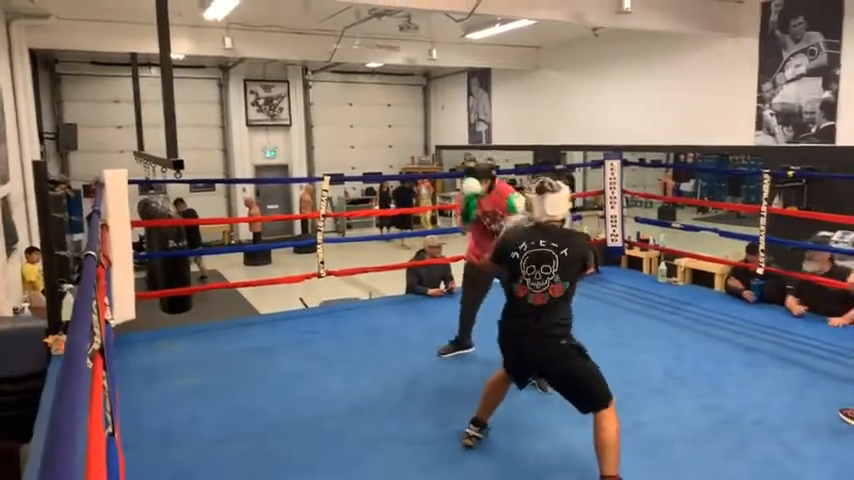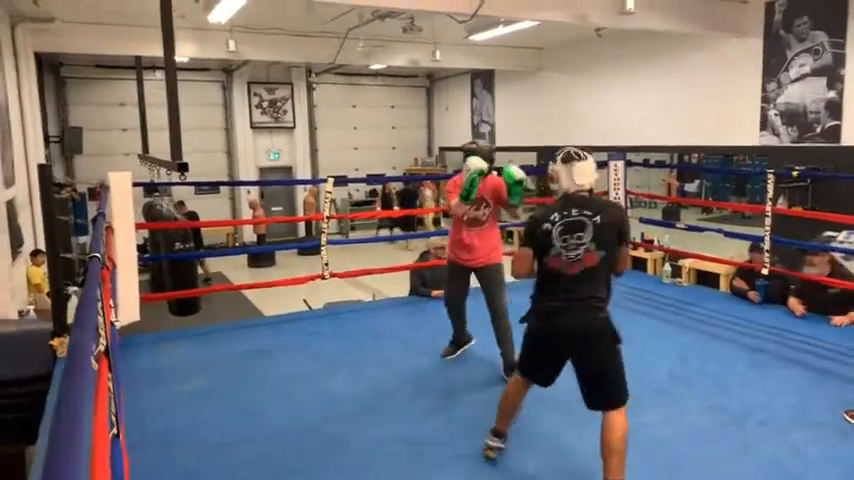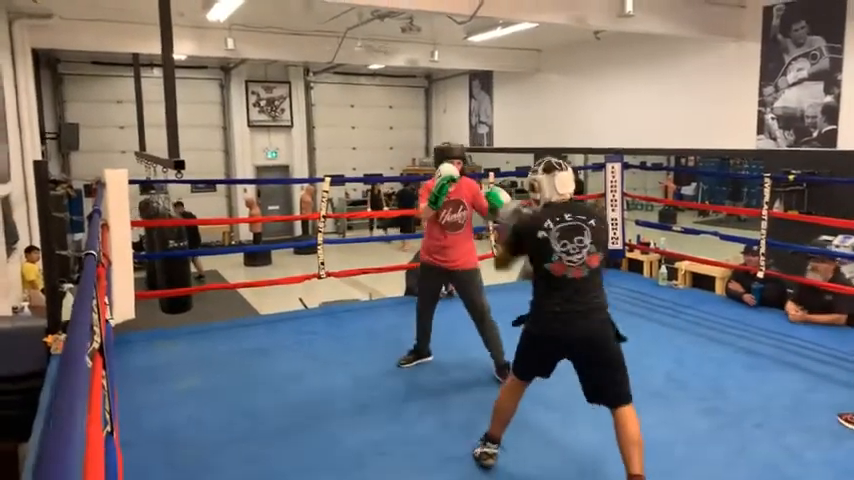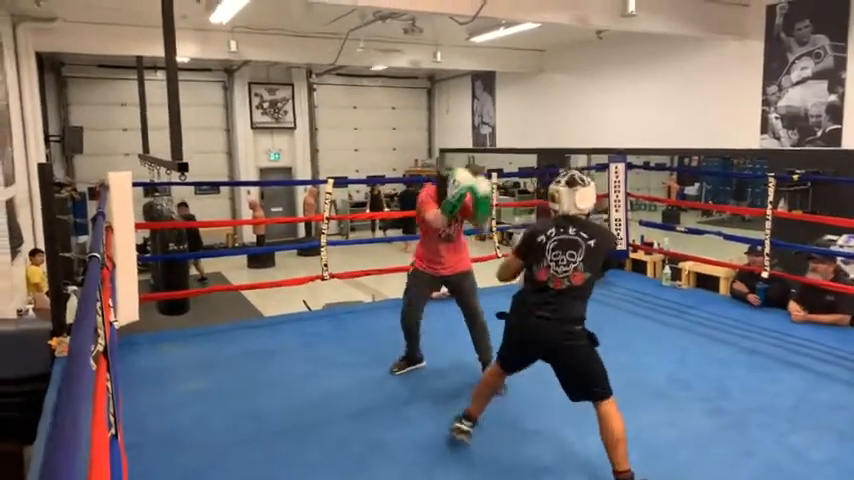
dt=0.4s
person 1, frame 1
left shoulder: (512, 239)
right shoulder: (578, 244)
left elbow: (492, 263)
left hip: (513, 337)
right hip: (554, 344)
left knee: (507, 373)
right knee: (604, 407)
left ankle: (475, 428)
person 1, frame 2
left shoulder: (540, 218)
right shoulder: (614, 214)
left elbow: (520, 270)
right elbow: (620, 267)
left hip: (546, 318)
right hip: (591, 322)
left knee: (523, 376)
right knee: (614, 408)
left ankle: (497, 438)
person 1, frame 3
left shoulder: (528, 224)
right shoulder: (596, 216)
left elbow: (500, 263)
left wrist: (510, 228)
left hip: (547, 324)
right hip: (593, 325)
left knee: (517, 380)
right knee: (622, 405)
left ankle: (490, 445)
person 1, frame 4
left shoulder: (537, 231)
right shoulder: (605, 239)
left elbow: (505, 275)
left wrist: (524, 248)
left hip: (524, 323)
right hip: (567, 332)
left knee: (500, 368)
right knee: (604, 401)
left ankle: (466, 421)
person 2, frame 1
left shoulder: (506, 192)
right shoulder: (469, 194)
right elbow: (466, 227)
left wrist: (519, 212)
right wrist: (468, 205)
right hip: (478, 259)
right knee: (468, 304)
right ankle: (462, 341)
person 2, frame 2
left shoulder: (496, 183)
right shoulder: (455, 183)
left elbow: (514, 213)
right elbow: (456, 211)
left wrist: (516, 191)
right wrist: (469, 186)
left hip: (489, 257)
right hip: (458, 256)
left knee: (498, 310)
right knee: (453, 301)
left ankle: (510, 364)
right ankle: (461, 338)
person 2, frame 3
left shoulder: (470, 187)
right shoulder: (429, 187)
left elbow: (488, 213)
right elbow: (424, 215)
left wrist: (497, 207)
right wrist: (440, 191)
left hip: (464, 262)
right hip: (432, 260)
left knee: (481, 312)
right knee: (424, 308)
left ankle: (501, 364)
right ankle: (421, 351)
person 2, frame 4
left shoulder: (464, 197)
right shoulder: (427, 194)
left elbow: (481, 224)
right elbow: (436, 222)
left wrist: (482, 200)
right wrist: (453, 199)
left hip: (458, 267)
right hip: (426, 266)
left knee: (475, 314)
right knee: (409, 315)
left ankle: (489, 366)
right ankle: (413, 356)
person 3, frame 1
left shoulder: (815, 37)
right shoulder: (785, 41)
left elbow: (823, 62)
right elbow: (772, 32)
left wrist: (798, 70)
right wrist: (774, 14)
left hip: (811, 86)
right hip: (790, 86)
right knee: (775, 110)
person 3, frame 2
left shoulder: (819, 37)
right shoulder: (789, 40)
left elbow: (828, 61)
right elbow: (777, 32)
left wrist: (803, 70)
right wrist: (778, 13)
left hip: (815, 84)
right hip: (795, 86)
right knee: (780, 110)
person 3, frame 3
left shoulder: (817, 42)
right shoulder: (787, 45)
left elbow: (825, 65)
right elbow: (774, 36)
left wrist: (800, 75)
right wrist: (776, 17)
left hip: (812, 88)
right hip: (792, 89)
person 3, frame 4
left shoulder: (820, 40)
right shoulder: (790, 44)
left elbow: (829, 64)
right elbow: (778, 35)
left wrist: (804, 74)
right wrist: (779, 16)
left hip: (816, 87)
right hip: (796, 88)
right knee: (781, 113)
